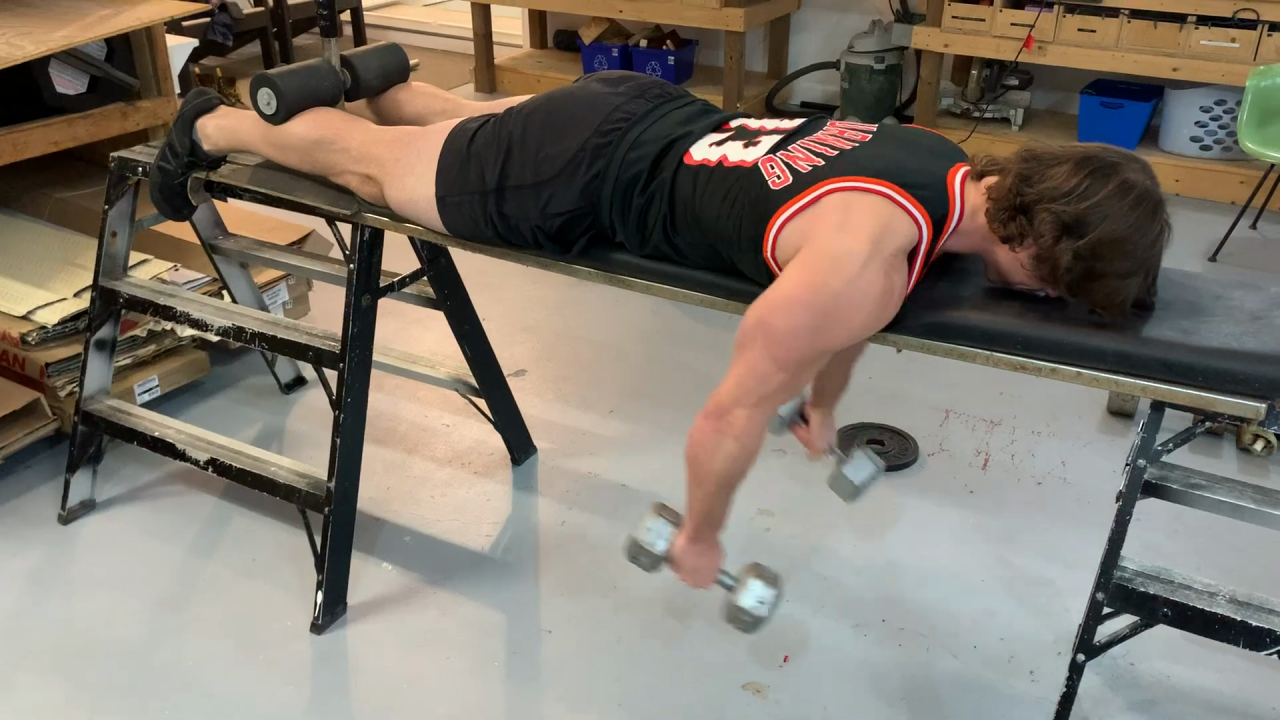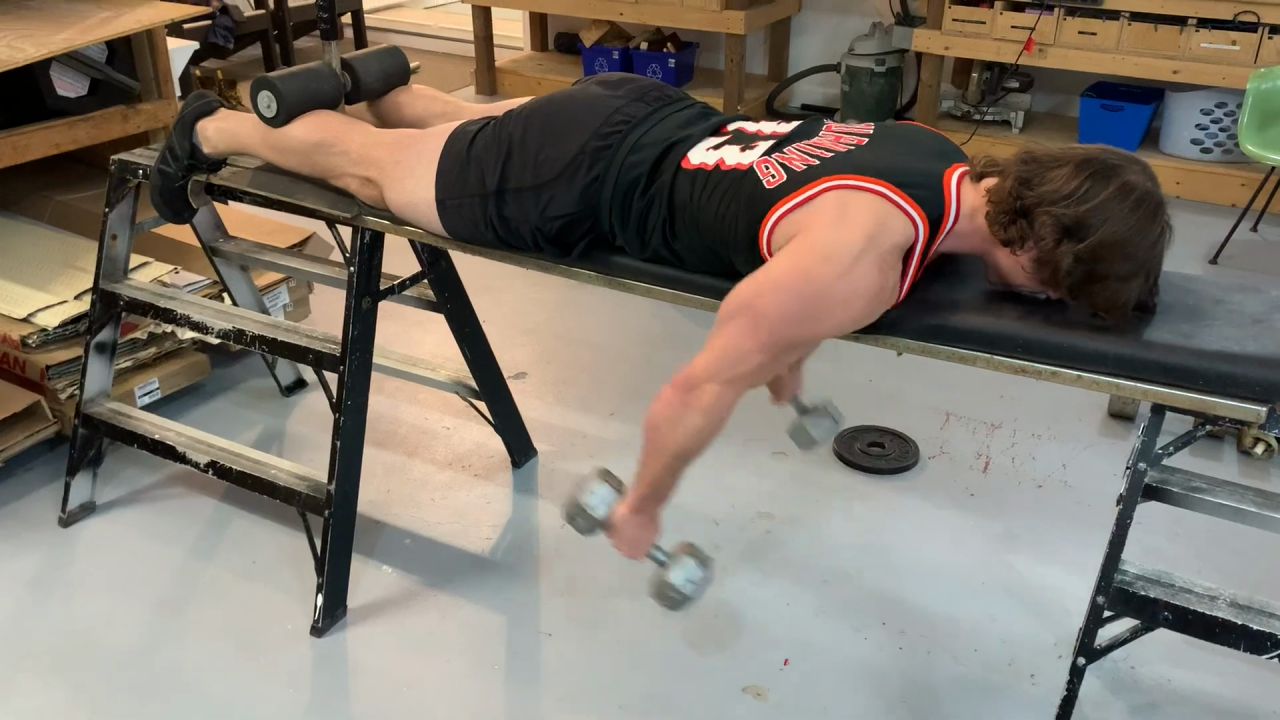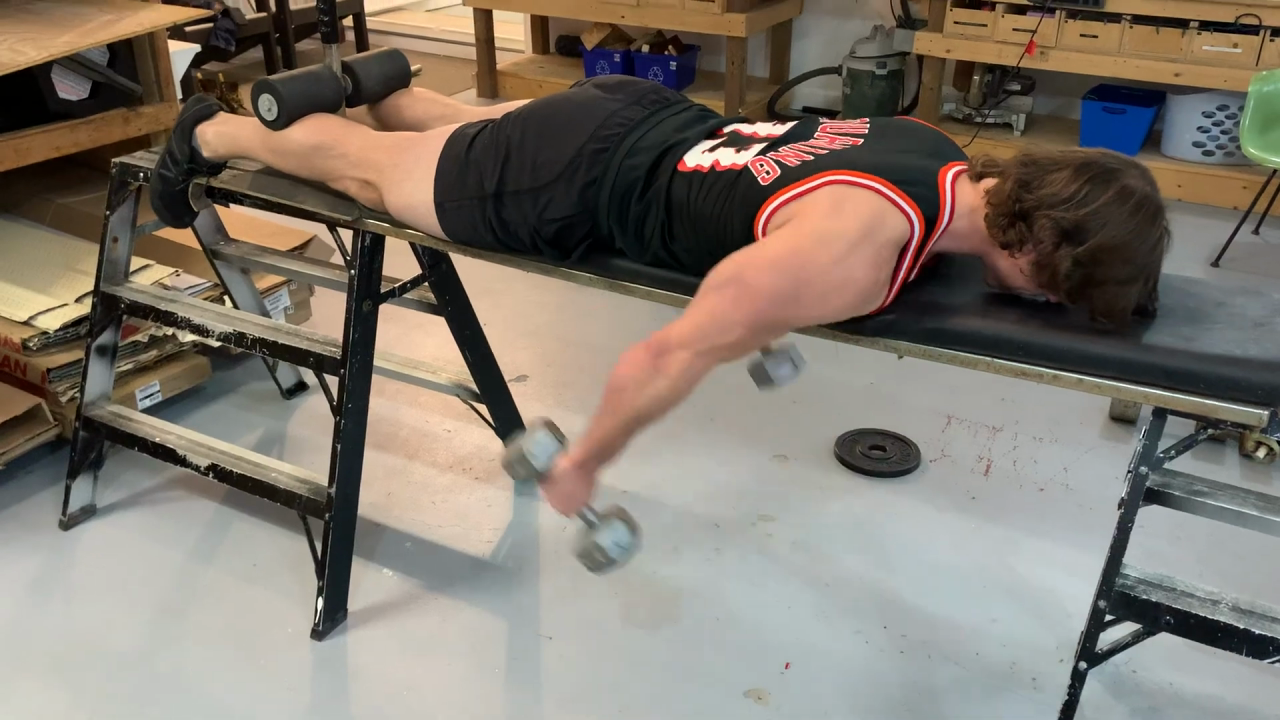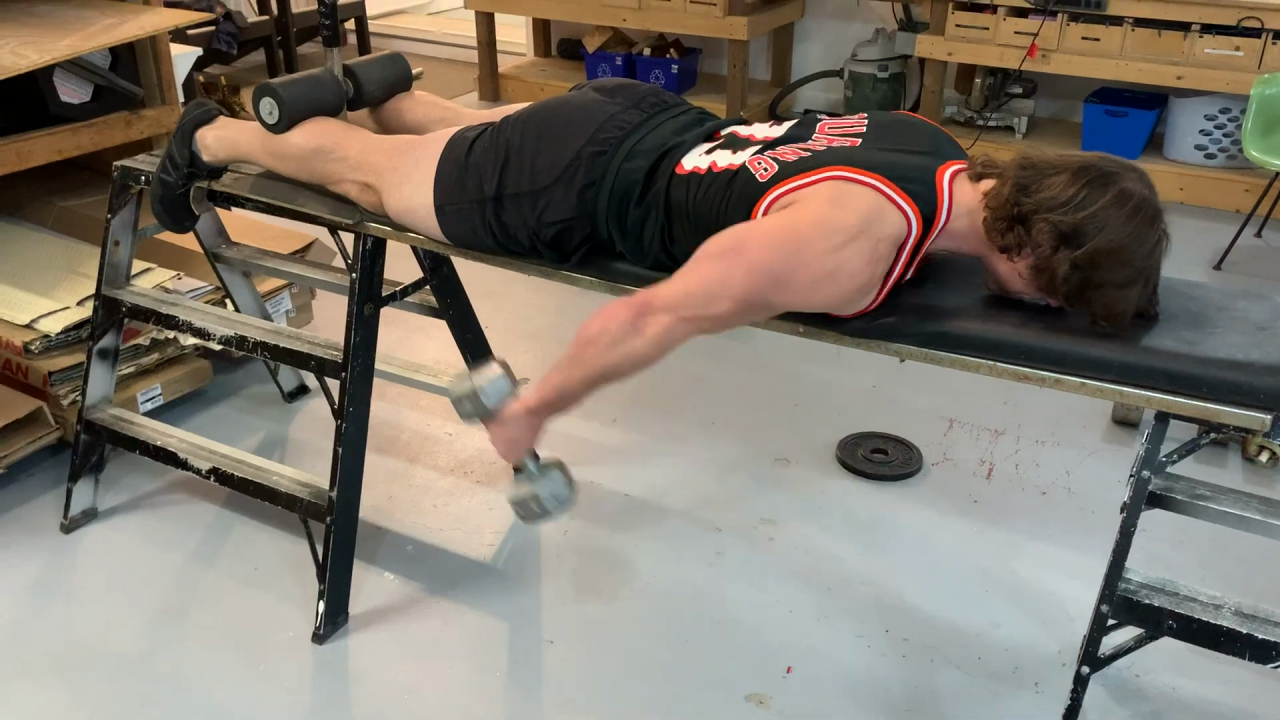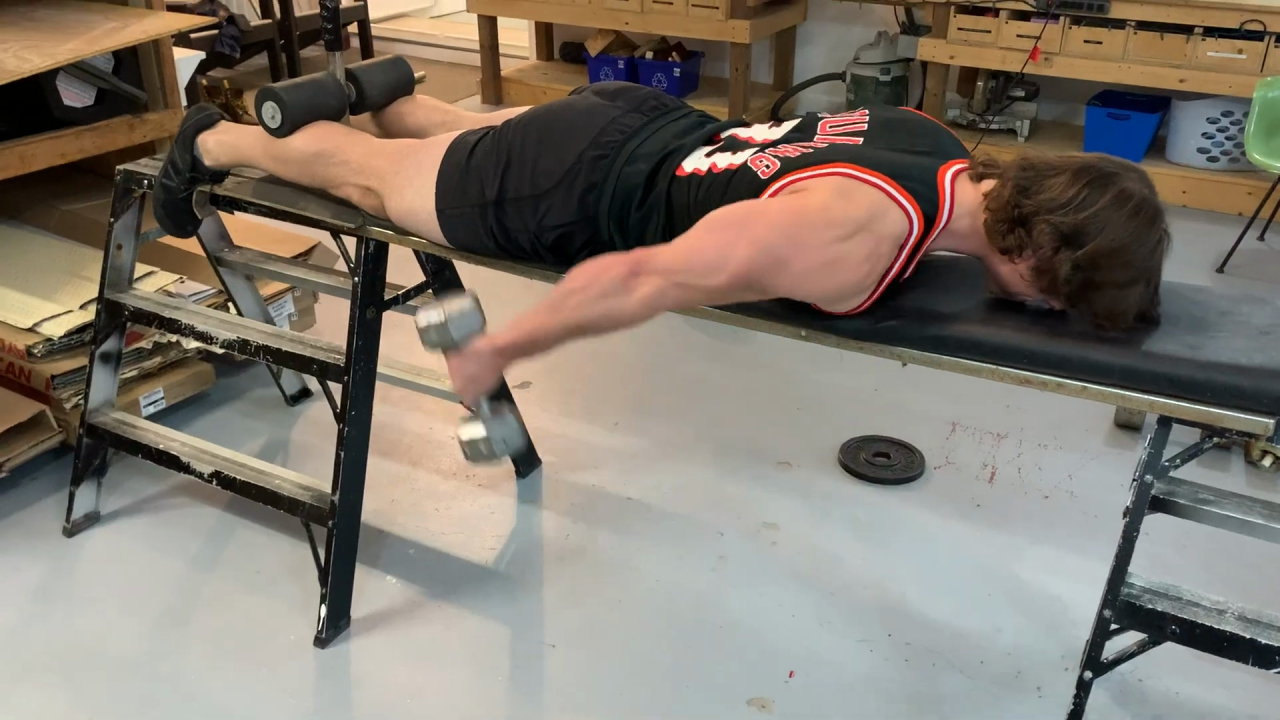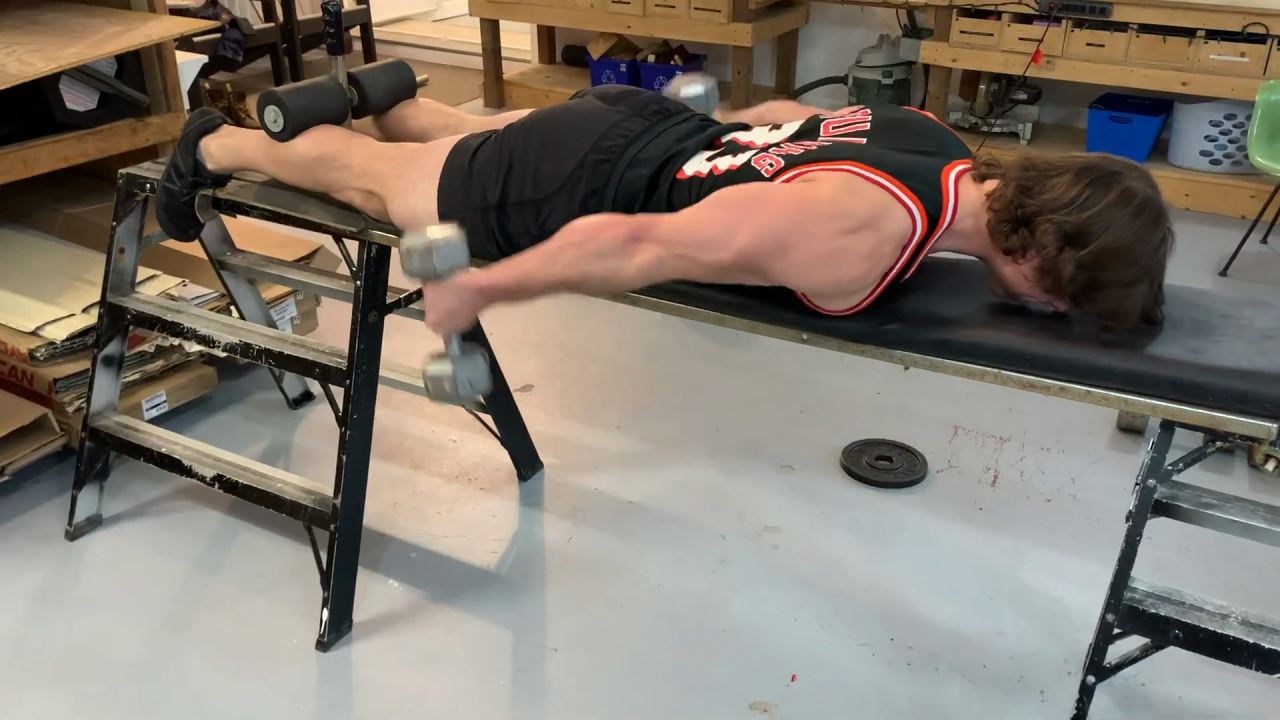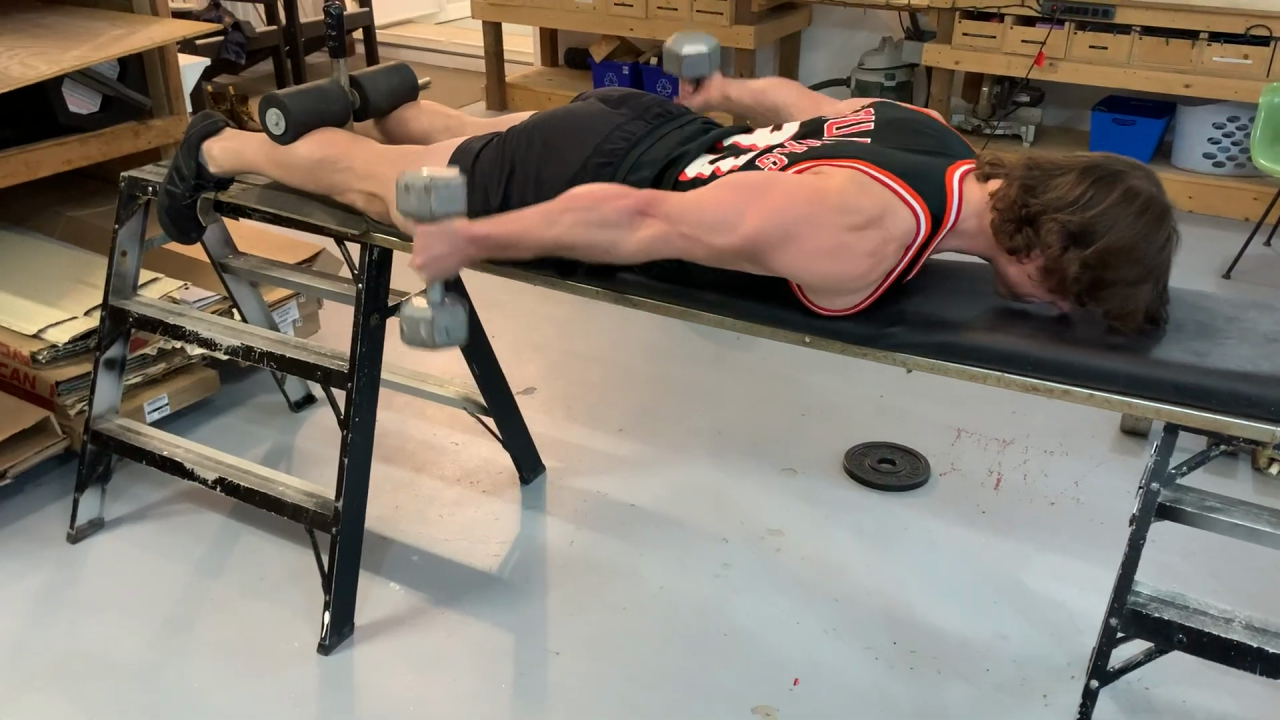
dt=0.1s
person 1, frame 1
left shoulder: (946, 164)
right shoulder: (863, 260)
right elbow: (732, 413)
left wrist: (823, 415)
right wrist: (698, 536)
left hip: (635, 115)
right hip: (579, 178)
left knee: (458, 113)
right knee: (370, 165)
right ankle: (214, 126)
person 1, frame 2
left shoulder: (944, 163)
right shoulder: (866, 256)
right elbow: (702, 387)
left wrist: (790, 360)
right wrist: (641, 508)
left hip: (635, 122)
right hip: (585, 180)
left knee: (461, 116)
right knee: (374, 169)
right ankle: (215, 130)
person 1, frame 3
left shoulder: (940, 161)
right shoulder: (857, 252)
right elbow: (672, 353)
left wrist: (772, 300)
right wrist: (583, 463)
left hip: (634, 121)
right hip: (579, 186)
left knee: (455, 120)
right knee: (370, 173)
right ankle: (214, 132)
person 1, frame 4
left shoulder: (937, 152)
right shoulder: (858, 246)
right elbow: (652, 318)
right wrist: (529, 411)
left hip: (634, 128)
right hip: (581, 186)
left knee: (466, 120)
right knee: (375, 176)
right ankle: (215, 140)
person 1, frame 5
left shoulder: (936, 150)
right shoulder: (858, 244)
right elbow: (639, 278)
right wrist: (494, 351)
left hip: (635, 127)
right hip: (575, 193)
left knee: (451, 129)
right knee: (372, 179)
right ankle: (212, 143)
person 1, frame 6
left shoulder: (934, 144)
right shoulder: (859, 242)
right elbow: (633, 244)
right wrist: (471, 290)
left hip: (635, 128)
right hip: (583, 179)
left knee: (457, 134)
right knee: (375, 182)
right ankle: (216, 149)
person 1, frame 7
left shoulder: (938, 143)
right shoulder: (862, 241)
left elbow: (790, 100)
right elbow: (636, 222)
left wrist: (717, 88)
right wrist: (466, 240)
left hip: (637, 128)
right hip: (585, 180)
left knee: (460, 136)
right knee: (377, 184)
left ankle: (374, 102)
right ankle: (219, 150)
